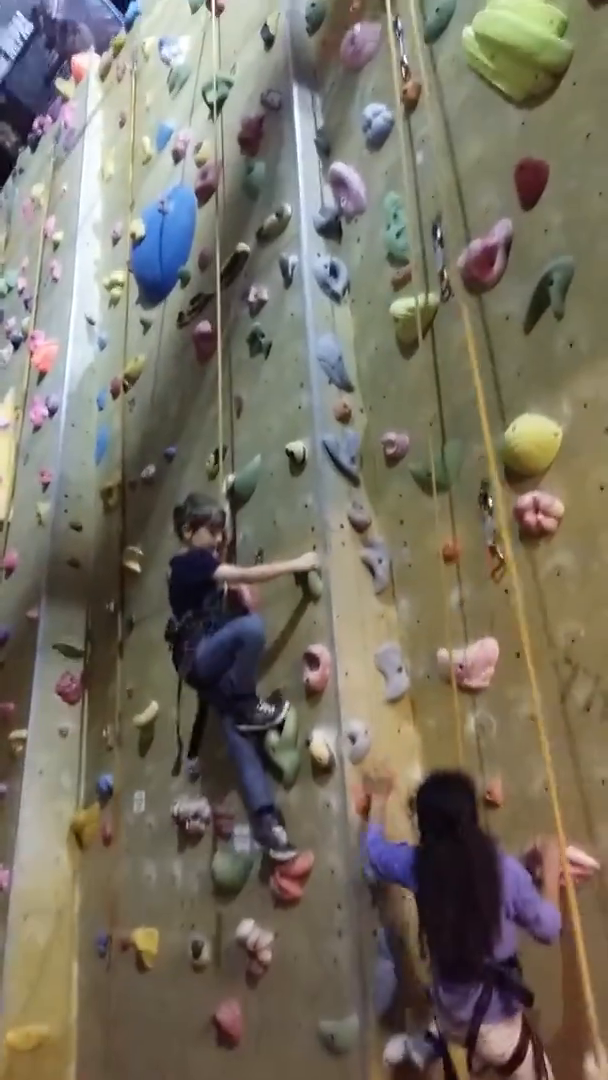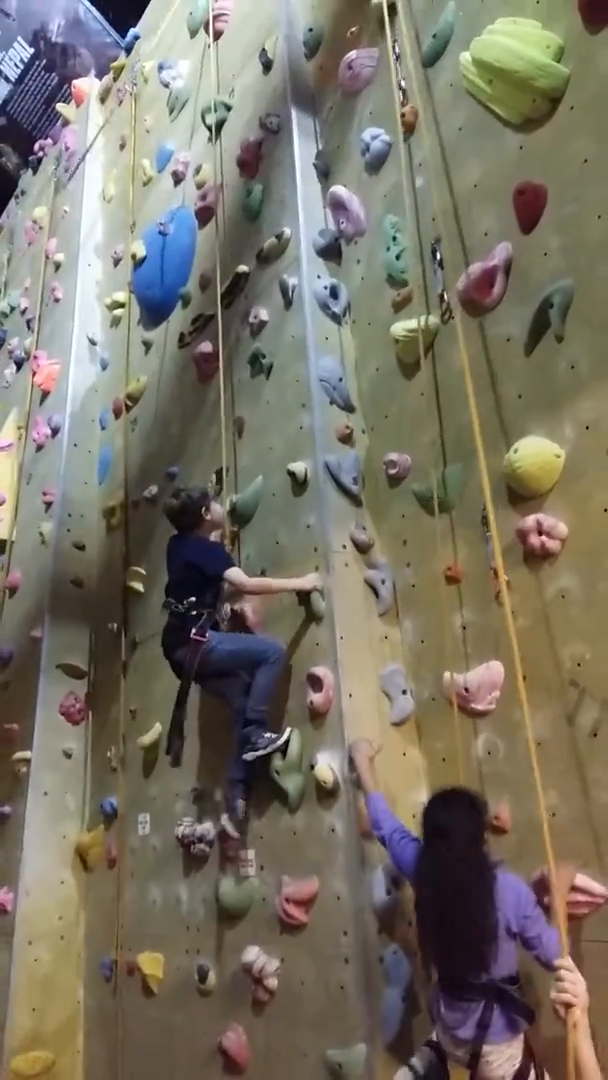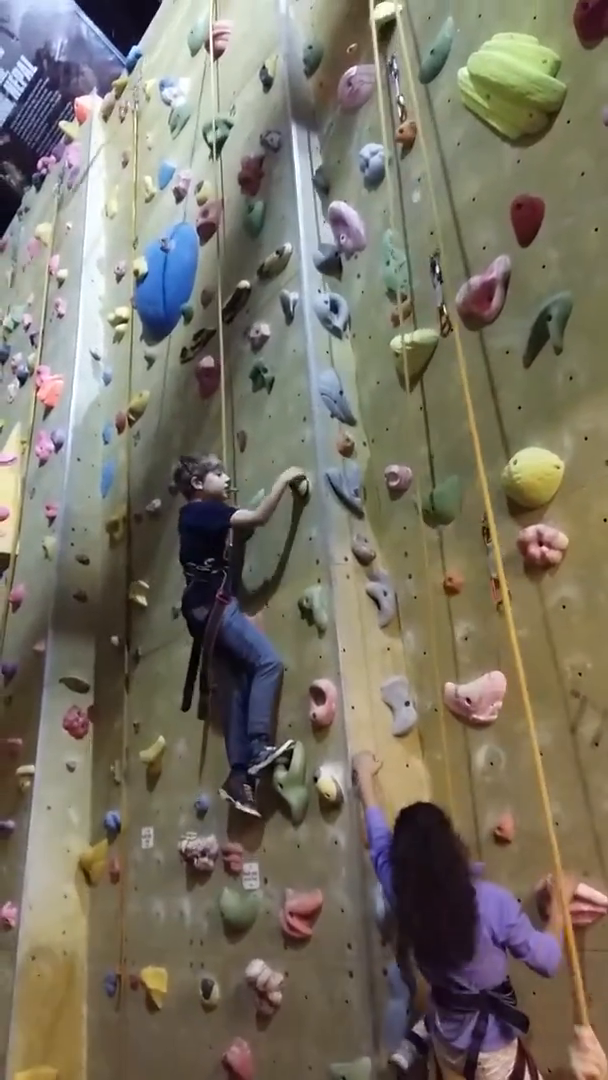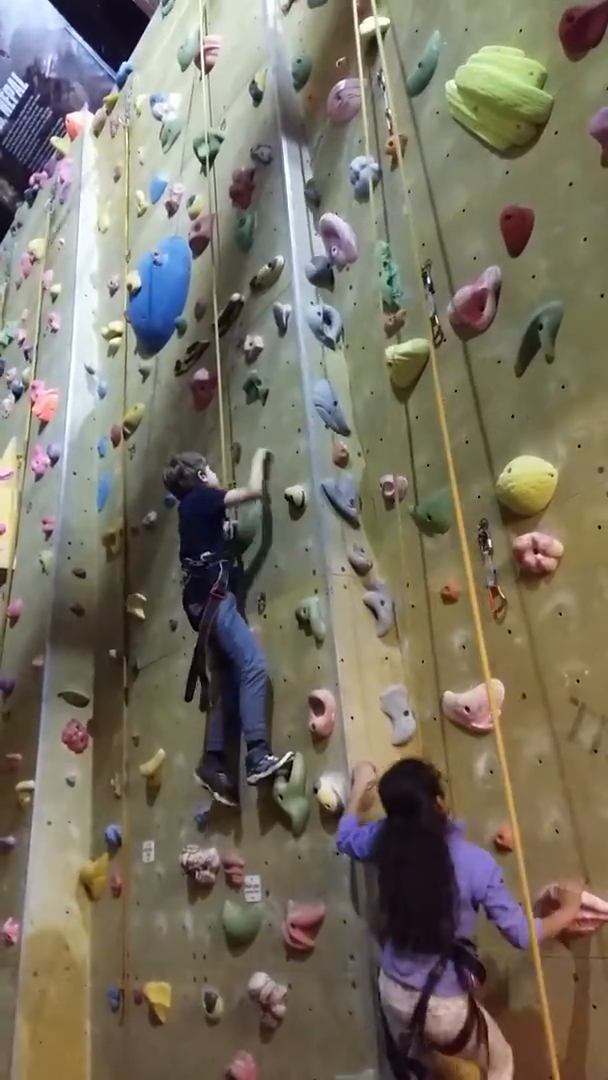
dt=0.7s
person 1, frame 1
left shoulder: (200, 563)
right shoulder: (191, 562)
right elbow: (243, 576)
right wrist: (297, 564)
left hip: (210, 659)
right hip: (197, 657)
left knee: (241, 735)
right knee: (251, 626)
left ankle: (266, 820)
right ankle: (246, 705)
person 1, frame 2
left shoulder: (180, 545)
right shoulder: (207, 550)
right elbow: (246, 584)
left wrist: (219, 535)
right wrist: (299, 584)
left hip: (187, 645)
right hip: (196, 642)
left knee: (246, 700)
right knee: (272, 653)
left ankle: (236, 793)
right ankle: (255, 732)
person 1, frame 3
left shoulder: (197, 514)
right shoulder: (205, 511)
right elbow: (258, 518)
left wrist: (226, 502)
right wrist: (284, 479)
left hip: (207, 605)
right hip: (213, 604)
left knee: (242, 683)
right knee: (269, 662)
left ankle: (239, 775)
right ankle: (259, 748)
person 1, frame 4
left shoulder: (194, 506)
right shoulder: (202, 498)
right elbow: (254, 490)
left wrist: (223, 497)
right wrist: (258, 458)
left hip: (206, 598)
right hip: (212, 596)
left knee: (233, 681)
right knee: (254, 666)
left ankle: (213, 760)
right ankle: (258, 757)
person 2, frame 1
left shoulder: (417, 865)
right shoulder: (504, 869)
left elbow: (375, 849)
right elbow: (548, 928)
left wrist: (378, 796)
right wrist: (551, 866)
left hip: (449, 1015)
right hip: (496, 1025)
left ankle: (430, 1045)
person 2, frame 2
left shoulder: (422, 874)
right shoulder: (510, 889)
left elbow: (385, 824)
right elbow: (552, 955)
left wrist: (363, 762)
right wrist: (558, 891)
left hip: (449, 1031)
right hip: (496, 1042)
person 2, frame 3
left shoulder: (402, 894)
right shoulder: (493, 901)
left elbow: (378, 836)
right elbow: (546, 960)
left wrist: (364, 775)
right wrist: (560, 900)
left hip: (445, 1044)
right hip: (491, 1053)
left ankle: (414, 1046)
person 2, frame 4
left shoulder: (386, 842)
right shoulder: (475, 862)
left elbow: (345, 837)
right elbow: (521, 933)
left wrist: (360, 787)
right wrist: (568, 910)
left hip: (392, 991)
right hip: (443, 1005)
